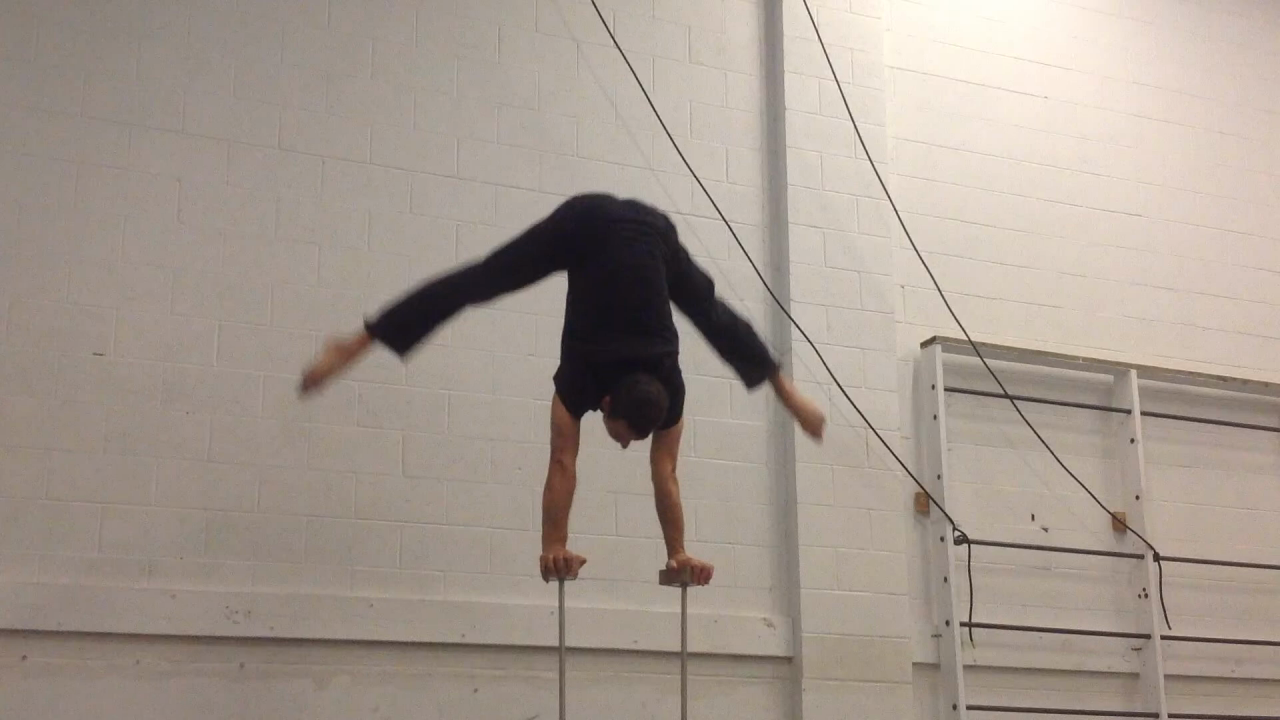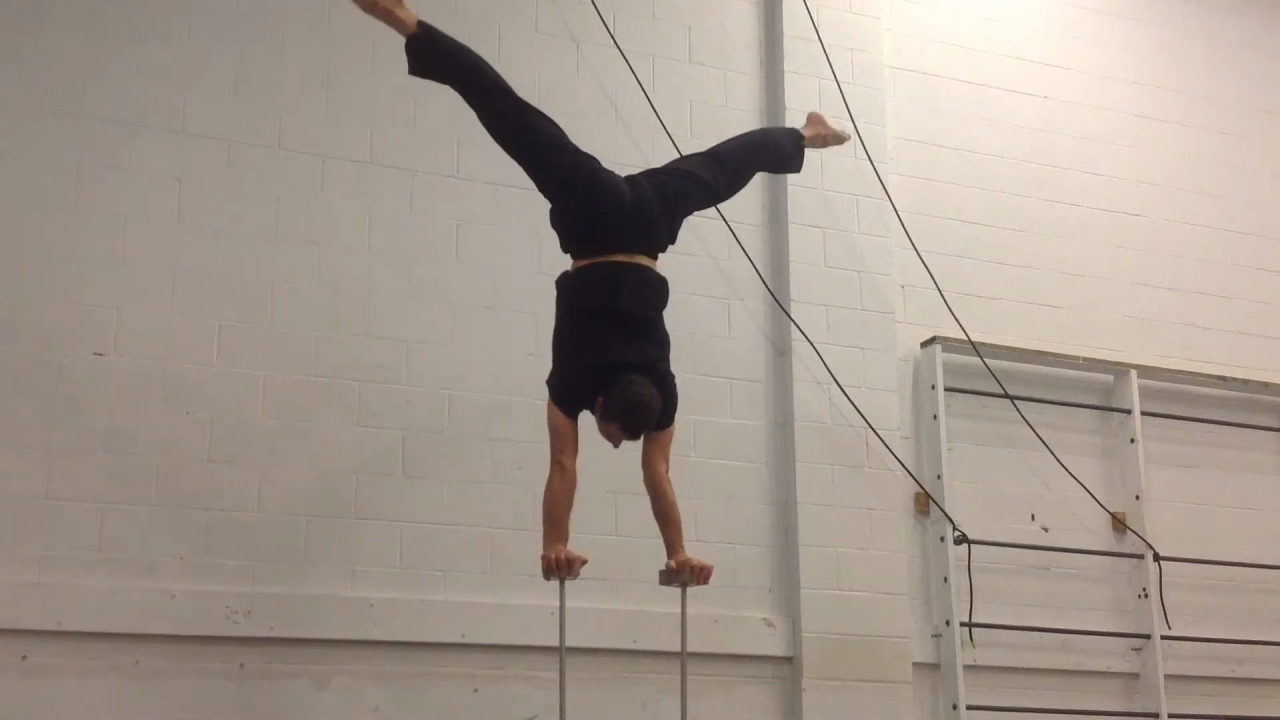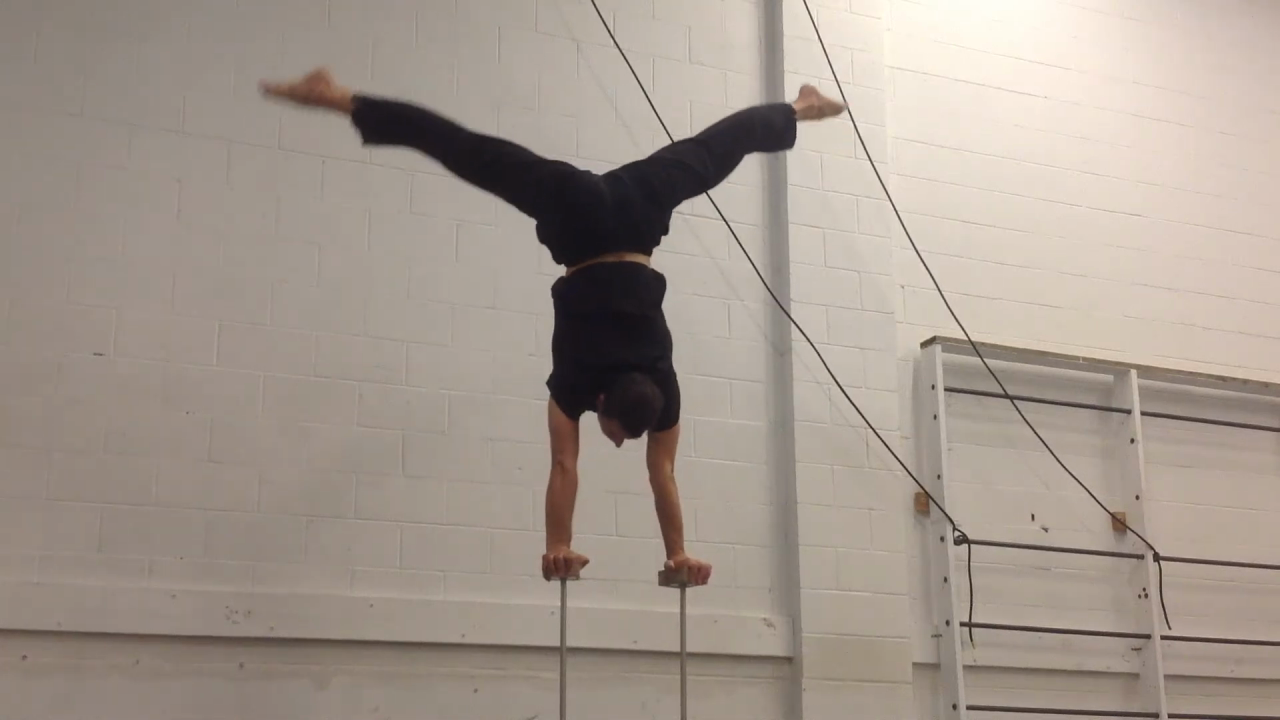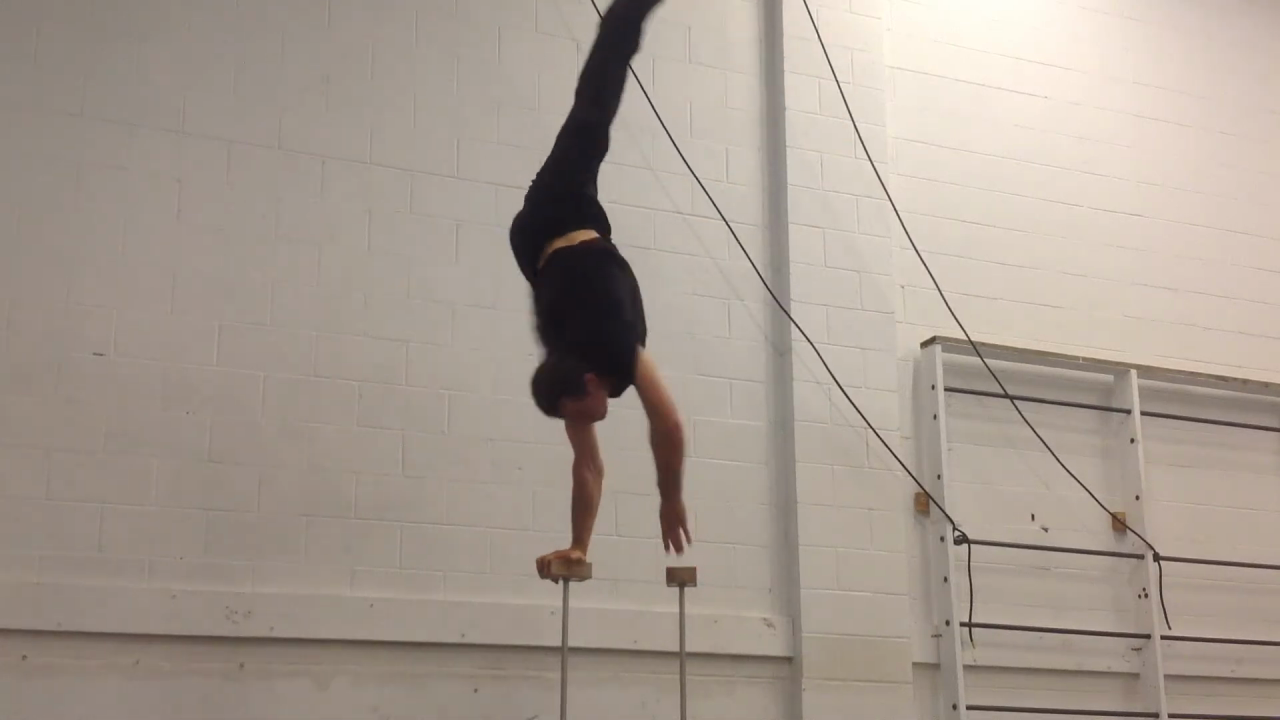
dt=1s
person 1, frame 1
left shoulder: (669, 392)
right shoulder: (578, 383)
left elbow: (665, 475)
right elbow: (562, 466)
left wrist: (679, 553)
right wrist: (554, 545)
left hip: (651, 231)
right hip: (587, 224)
left knee: (713, 312)
right knee: (473, 283)
left ankle: (783, 386)
right ankle: (355, 343)
person 1, frame 2
left shoulder: (659, 389)
right shoulder: (572, 386)
left elbow: (657, 474)
right elbow: (562, 468)
left wrist: (678, 552)
right wrist: (555, 545)
left hip: (643, 218)
right hip: (597, 216)
left knee: (719, 171)
right knee: (517, 121)
left ankle: (802, 136)
person 1, frame 3
left shoulder: (662, 387)
right shoulder: (574, 383)
left elbow: (663, 476)
right elbow: (563, 469)
left wrist: (678, 552)
right wrist: (559, 545)
left hip: (633, 211)
right hip: (585, 212)
left knee: (708, 153)
right knee: (461, 150)
left ankle: (796, 108)
right ankle: (342, 99)
person 1, frame 4
left shoulder: (594, 359)
right shoulder: (569, 372)
left elbow: (669, 425)
right wrist: (578, 547)
left hip: (566, 227)
right hip: (549, 239)
left knee: (591, 114)
